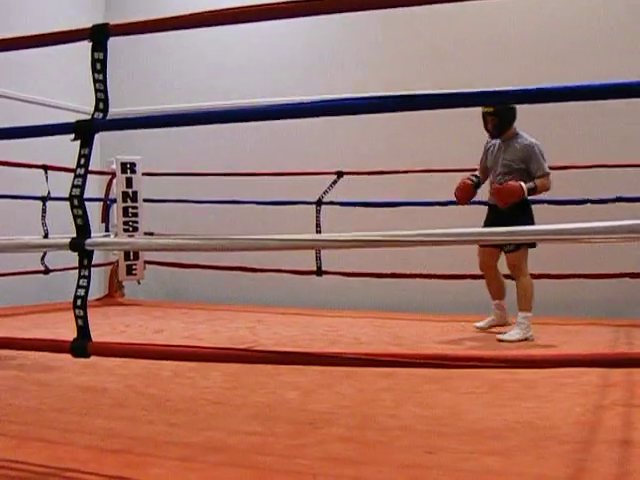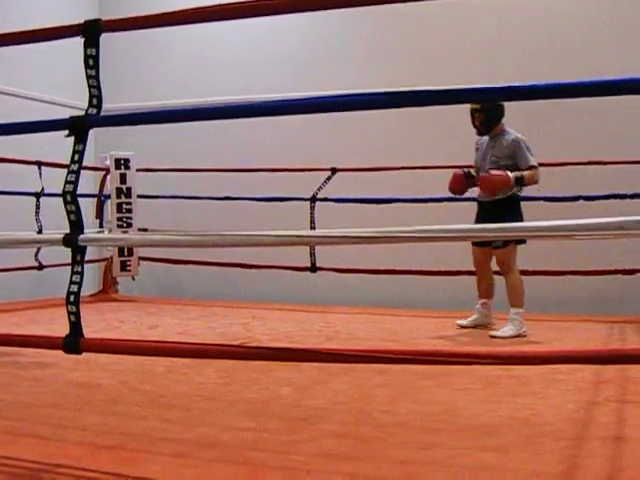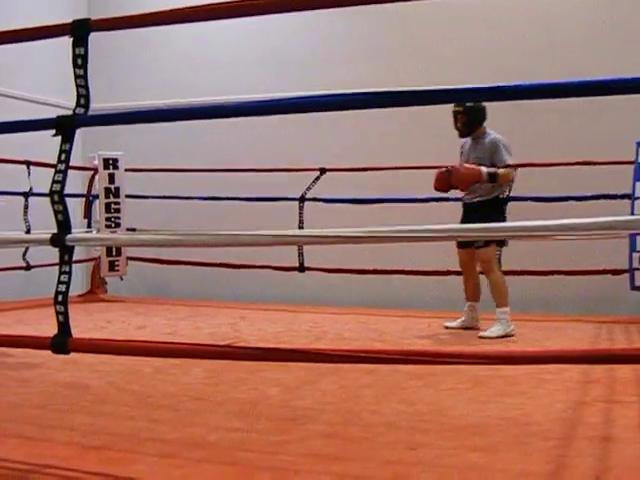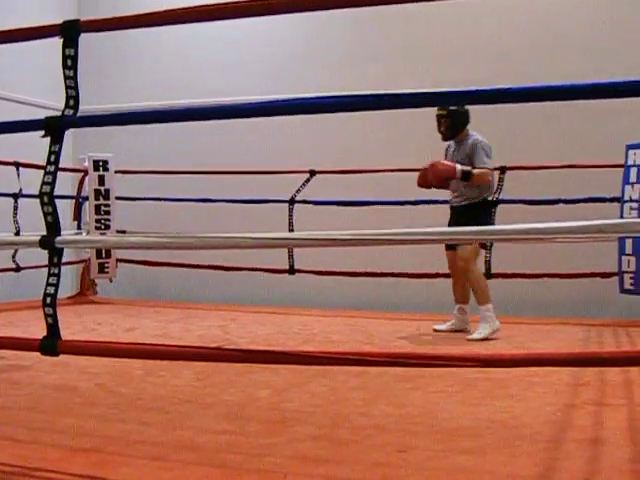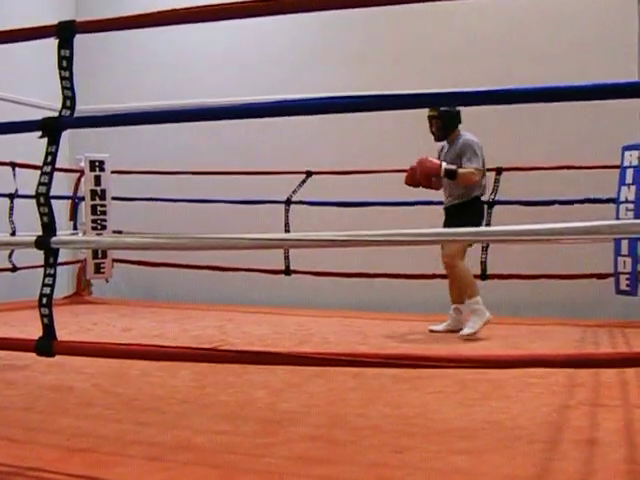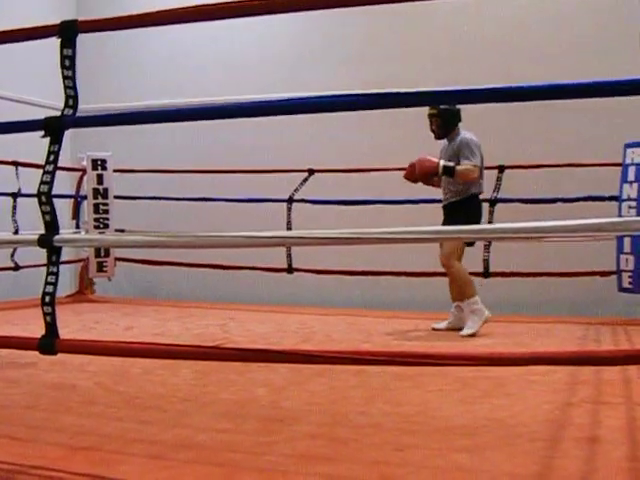
dt=0.1s
person 1, frame 1
left shoulder: (528, 145)
right shoulder: (490, 144)
left elbow: (546, 182)
right elbow: (483, 172)
left wrist: (525, 188)
right wrist: (473, 181)
left hip: (517, 212)
right hip: (494, 211)
left knee: (517, 268)
right knee: (486, 264)
left ankle: (524, 325)
right ankle: (499, 313)
person 1, frame 2
left shoulder: (515, 141)
right shoulder: (481, 142)
left elbow: (534, 175)
left wrist: (510, 178)
right wrist: (467, 178)
left hip: (505, 208)
right hip: (484, 207)
left knee: (506, 264)
right knee: (480, 263)
left ankle: (517, 322)
right ankle: (484, 314)
person 1, frame 3
left shoulder: (495, 142)
right shoulder: (466, 144)
left elbow: (509, 174)
left wrist: (485, 174)
right wrist: (451, 179)
left hip: (490, 209)
right hip: (470, 209)
left knee: (489, 264)
right knee: (467, 264)
left ankle: (504, 321)
right ankle: (471, 315)
person 1, frame 4
left shoulder: (477, 144)
right shoulder: (450, 147)
left elbow: (486, 176)
left wrist: (459, 172)
right wrist: (433, 179)
left hip: (476, 211)
right hip: (457, 211)
left knee: (466, 262)
right knee: (455, 267)
left ankle: (488, 319)
right ankle: (460, 318)
person 1, frame 5
left shoulder: (468, 143)
right shoulder: (445, 147)
left elbow: (473, 176)
left wrist: (443, 170)
right wrist: (423, 179)
left hip: (468, 209)
right hip: (454, 211)
left knee: (452, 259)
right knee: (450, 263)
left ankle: (477, 310)
right ankle: (457, 318)
person 1, frame 6
left shoulder: (466, 141)
right shoulder: (446, 145)
left elbow: (471, 173)
left wrist: (441, 167)
right wrist: (424, 176)
left hip: (466, 207)
right hip: (452, 208)
left knee: (449, 258)
right knee: (450, 262)
left ankle: (476, 310)
right ankle: (458, 316)
